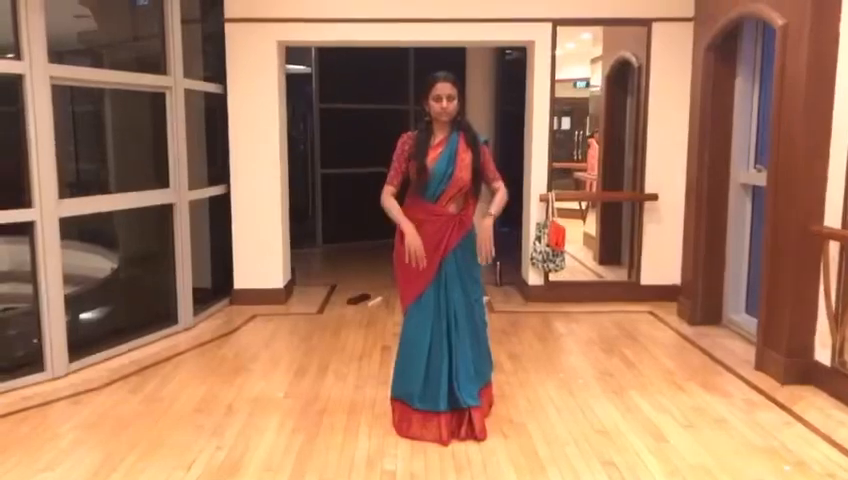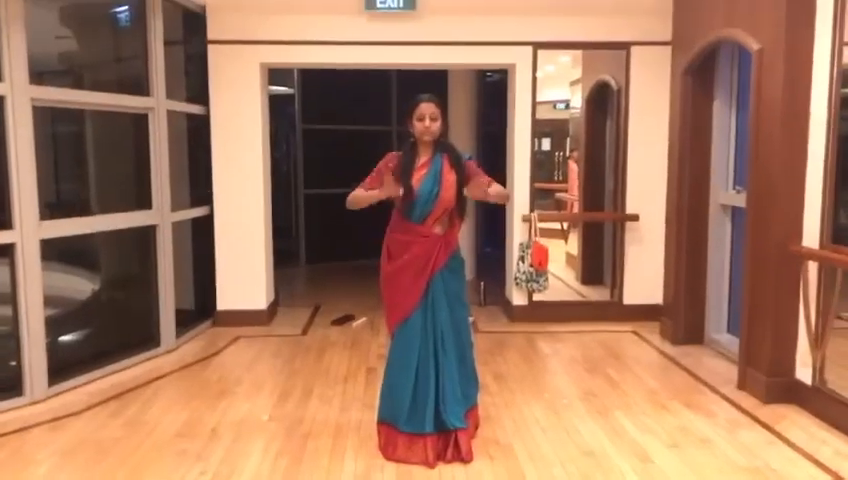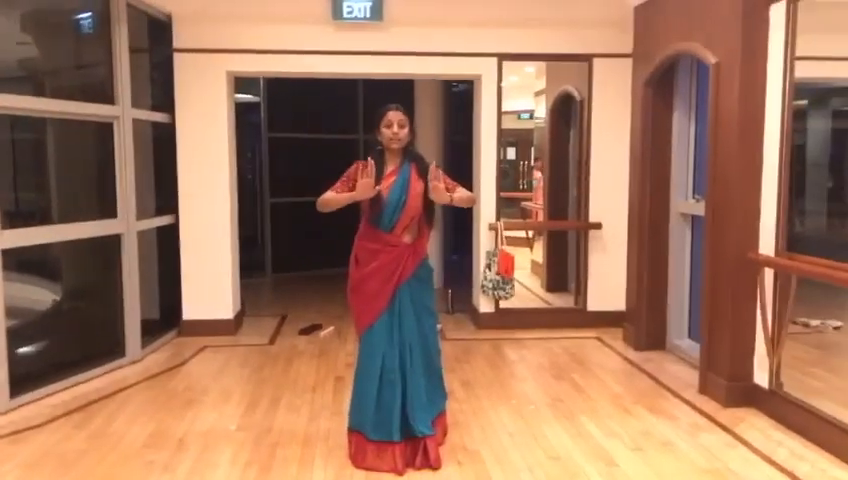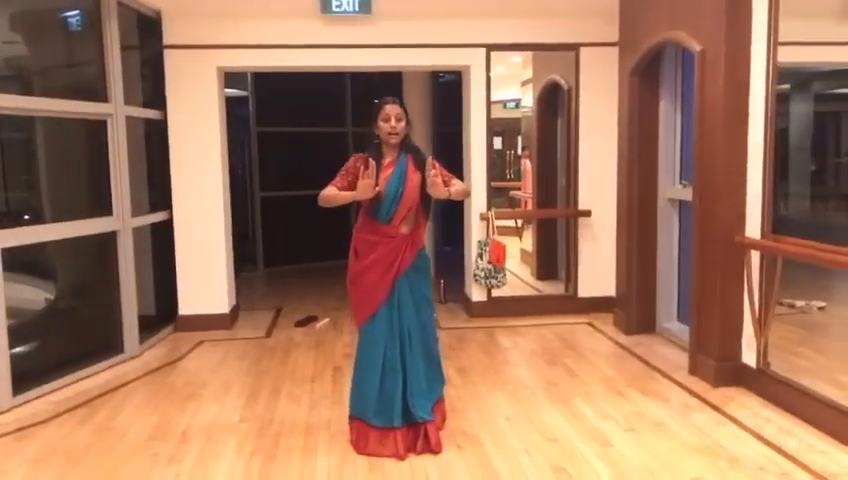
dt=0.4s
person 1, frame 1
left shoulder: (473, 144)
right shoulder: (410, 142)
left elbow: (499, 188)
right elbow: (388, 194)
left wrist: (488, 220)
right wrist: (407, 230)
left hip: (460, 242)
right hip: (418, 241)
left knee: (462, 316)
right knee: (422, 319)
left ankle: (464, 399)
right ankle: (422, 403)
person 1, frame 2
left shoulder: (457, 163)
right shoulder: (395, 162)
left elbow: (503, 195)
right elbow: (352, 201)
left wrist: (484, 191)
right wrist: (380, 193)
left hip: (444, 262)
right hip: (404, 261)
left knee: (448, 335)
right knee: (409, 338)
left ankle: (450, 418)
right ankle: (409, 423)
person 1, frame 3
left shoulder: (424, 170)
right shoulder: (363, 169)
left elbow: (469, 198)
right elbow: (322, 203)
left wrist: (445, 197)
right wrist: (356, 195)
left hip: (412, 269)
right hip: (373, 269)
left knee: (416, 343)
right knee: (377, 347)
left ankle: (418, 426)
right ankle: (378, 431)
person 1, frame 4
left shoulder: (421, 163)
right shoulder: (361, 163)
left elbow: (464, 189)
right elbow: (324, 198)
left wrist: (442, 192)
right wrist: (358, 195)
left hip: (410, 259)
right hip: (372, 260)
left knee: (414, 331)
right knee: (377, 334)
left ankle: (417, 415)
right ankle: (379, 420)
